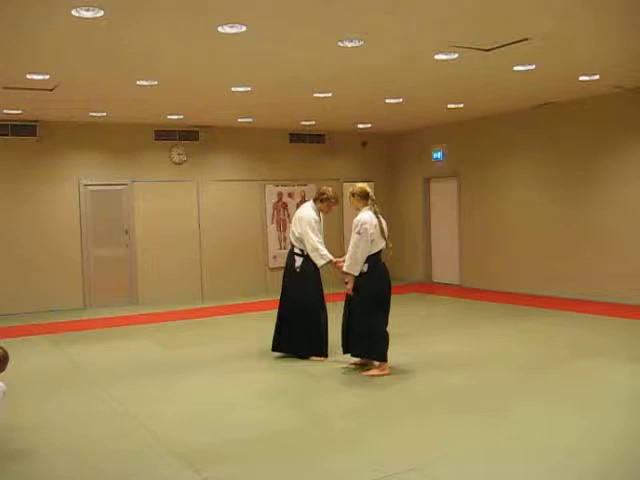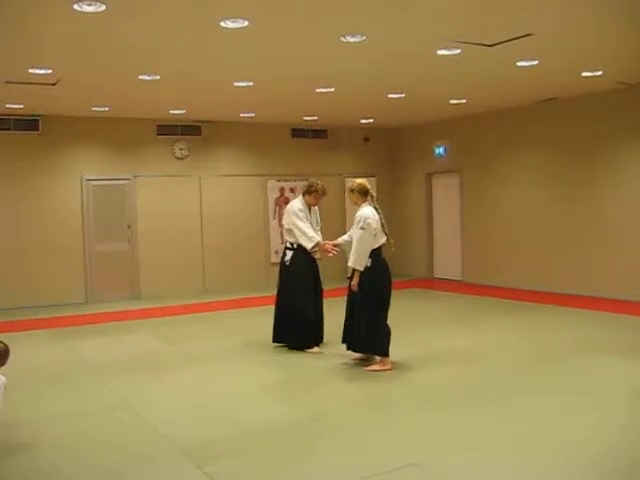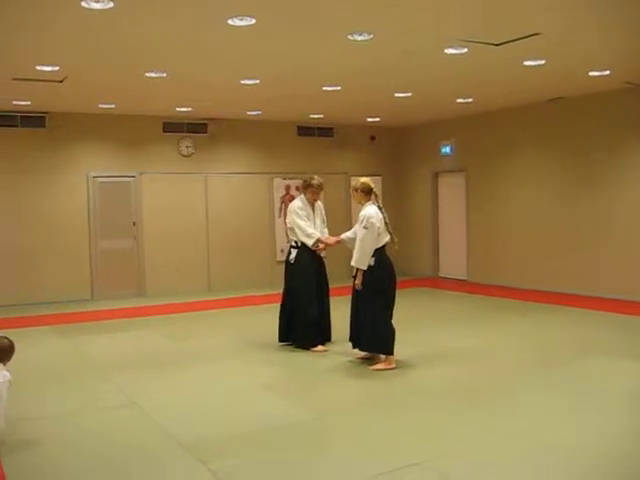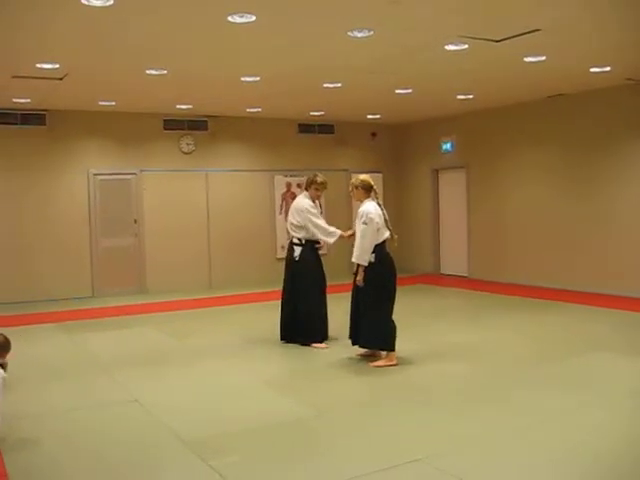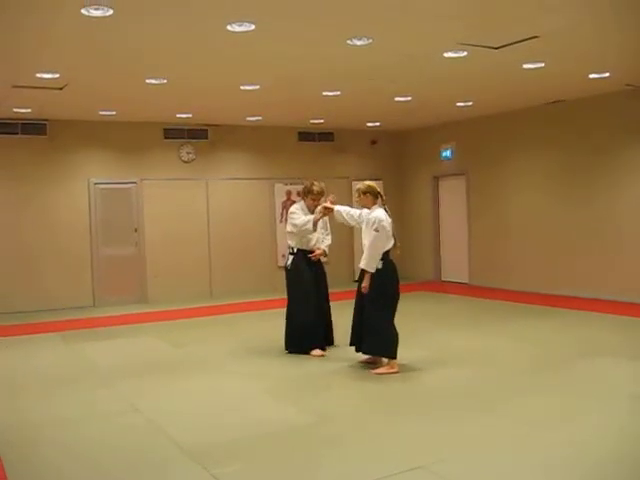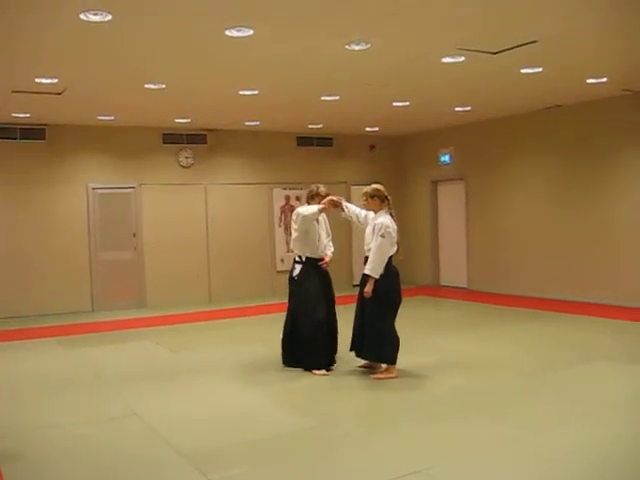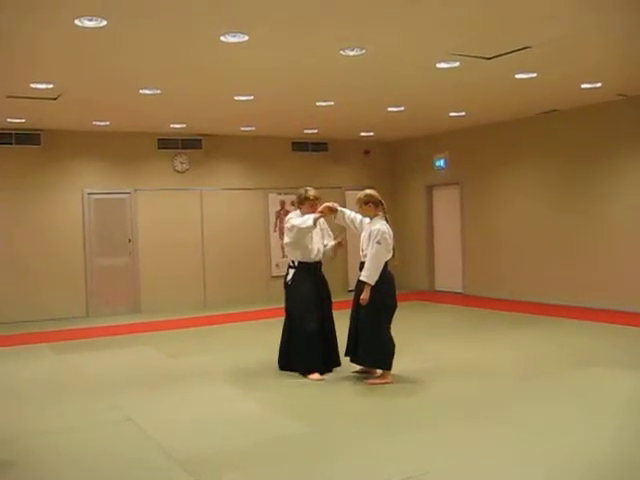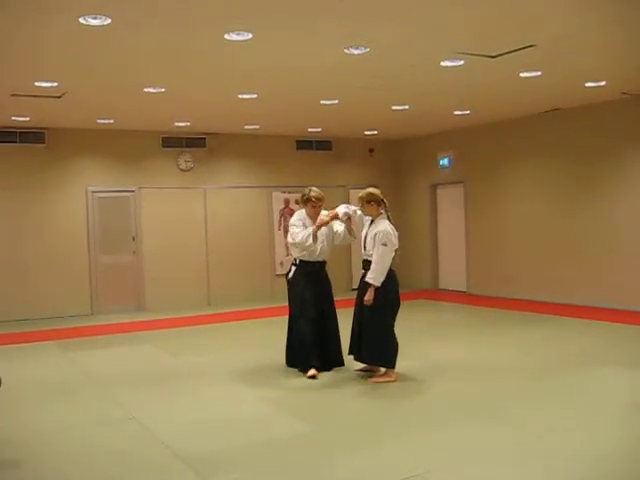
dt=0.7s
person 1, frame 1
left shoulder: (362, 219)
right shoulder: (376, 217)
left elbow: (358, 251)
left wrist: (351, 279)
right wrist: (345, 260)
left hip: (369, 274)
right hip: (378, 270)
left knee: (372, 318)
right knee: (362, 315)
left ankle: (382, 365)
right ankle: (368, 357)
person 1, frame 2
left shoulder: (364, 214)
right shoulder: (370, 211)
left elbow: (361, 247)
right elbow: (353, 236)
left wrist: (356, 276)
right wrist: (333, 243)
left hip: (371, 269)
right hip: (374, 267)
left knee: (374, 312)
right knee: (363, 310)
left ankle: (384, 360)
right ankle: (369, 352)
person 1, frame 3
left shoulder: (368, 214)
right shoulder: (372, 210)
left elbow: (365, 246)
right elbow: (357, 233)
left wrist: (359, 274)
right wrist: (337, 239)
left hip: (376, 268)
right hip: (377, 266)
left knee: (378, 311)
right knee: (367, 309)
left ankle: (388, 359)
right ankle: (374, 351)
person 1, frame 4
left shoulder: (367, 210)
right shoulder: (373, 207)
left elbow: (365, 243)
left wrist: (361, 270)
left hip: (376, 264)
right hip: (378, 261)
left knee: (379, 308)
right knee: (367, 306)
left ankle: (390, 355)
right ankle: (375, 348)
person 1, frame 5
left shoulder: (378, 217)
right shoulder: (369, 214)
left elbow: (373, 250)
right elbow: (352, 215)
left wrist: (367, 277)
right wrist: (333, 208)
left hip: (380, 271)
right hip: (376, 270)
left knee: (381, 316)
right knee: (369, 313)
left ankle: (391, 363)
right ankle: (377, 355)
person 1, frame 6
left shoulder: (383, 223)
right shoulder: (374, 217)
left elbow: (378, 255)
right elbow: (356, 214)
left wrist: (370, 282)
right wrist: (340, 203)
left hip: (383, 277)
right hip: (376, 274)
left knee: (382, 321)
right knee: (369, 318)
left ankle: (390, 368)
right ankle: (375, 360)
person 1, frame 7
left shoulder: (379, 229)
right shoulder: (369, 223)
left elbow: (375, 261)
right elbow: (351, 218)
left wrist: (367, 289)
right wrist: (335, 209)
left hip: (378, 283)
right hip: (371, 279)
left knee: (378, 326)
right knee: (364, 323)
left ankle: (386, 373)
right ankle: (371, 365)
person 1, frame 8
left shoulder: (384, 229)
right shoulder: (369, 221)
left elbow: (381, 262)
right elbow: (350, 211)
left wrist: (372, 289)
right wrist: (337, 214)
left hip: (382, 282)
right hip: (370, 276)
left knee: (381, 325)
right knee: (367, 321)
left ankle: (389, 371)
right ankle: (374, 364)
person 2, frame 1
left shoulder: (313, 211)
right shoulder: (308, 215)
right elbow: (314, 244)
left wrist: (331, 260)
right wrist: (333, 262)
left hip: (301, 261)
right hip: (302, 263)
left knee: (297, 304)
right knee: (310, 306)
left ankle: (293, 345)
right ankle: (309, 349)
person 2, frame 2
left shoulder: (313, 209)
right shoulder: (294, 208)
right elbow: (304, 232)
left wrist: (320, 246)
right wrist: (321, 244)
left hip: (308, 255)
right hip: (295, 257)
left knee: (313, 296)
right knee: (300, 299)
left ankle: (302, 337)
right ankle: (304, 341)
person 2, frame 3
left shoulder: (318, 206)
right shoulder: (296, 207)
left elbow: (323, 228)
right elbow: (305, 230)
left wrist: (323, 244)
right wrist: (324, 240)
left hip: (314, 254)
right hip: (300, 255)
left knee: (319, 296)
right knee: (304, 298)
left ankle: (317, 336)
right ankle: (308, 340)
person 2, frame 4
left shoulder: (312, 202)
right shoulder: (303, 204)
right elbow: (319, 226)
left wrist: (321, 241)
right wrist: (342, 234)
left hip: (308, 250)
right hip: (301, 252)
left knee: (314, 291)
right knee: (306, 294)
left ankle: (296, 333)
right ankle: (310, 336)
person 2, frame 5
left shoulder: (320, 213)
right shoulder: (295, 211)
left elbow: (326, 234)
right elbow: (301, 226)
left wrist: (322, 249)
right wrist: (318, 217)
left hip: (315, 260)
right hip: (298, 260)
left knee: (320, 301)
right knee: (304, 303)
left ankle: (319, 340)
right ankle: (308, 344)
person 2, frame 6
left shoulder: (322, 217)
right shoulder: (300, 214)
left elbow: (327, 240)
right elbow: (305, 214)
left wrist: (328, 255)
right wrist: (322, 207)
left hip: (319, 268)
right hip: (303, 270)
left knee: (327, 312)
right knee: (312, 315)
left ankle: (325, 354)
right ankle: (315, 362)
person 2, frame 7
left shoulder: (318, 220)
right shoulder: (292, 219)
left elbow: (325, 243)
right elbow: (300, 227)
left wrist: (334, 246)
right wrist: (318, 215)
left hip: (316, 271)
right hip: (299, 274)
left knee: (323, 317)
right knee: (305, 320)
left ankle: (323, 361)
right ankle: (309, 366)
person 2, frame 8
left shoulder: (326, 217)
right shoulder: (297, 219)
left elbow: (342, 236)
right elbow: (300, 240)
left wrist: (348, 224)
right wrist: (317, 227)
left hip: (320, 271)
right hip: (301, 272)
left knee: (326, 316)
right knee: (305, 317)
left ankle: (326, 359)
right ankle: (308, 363)
